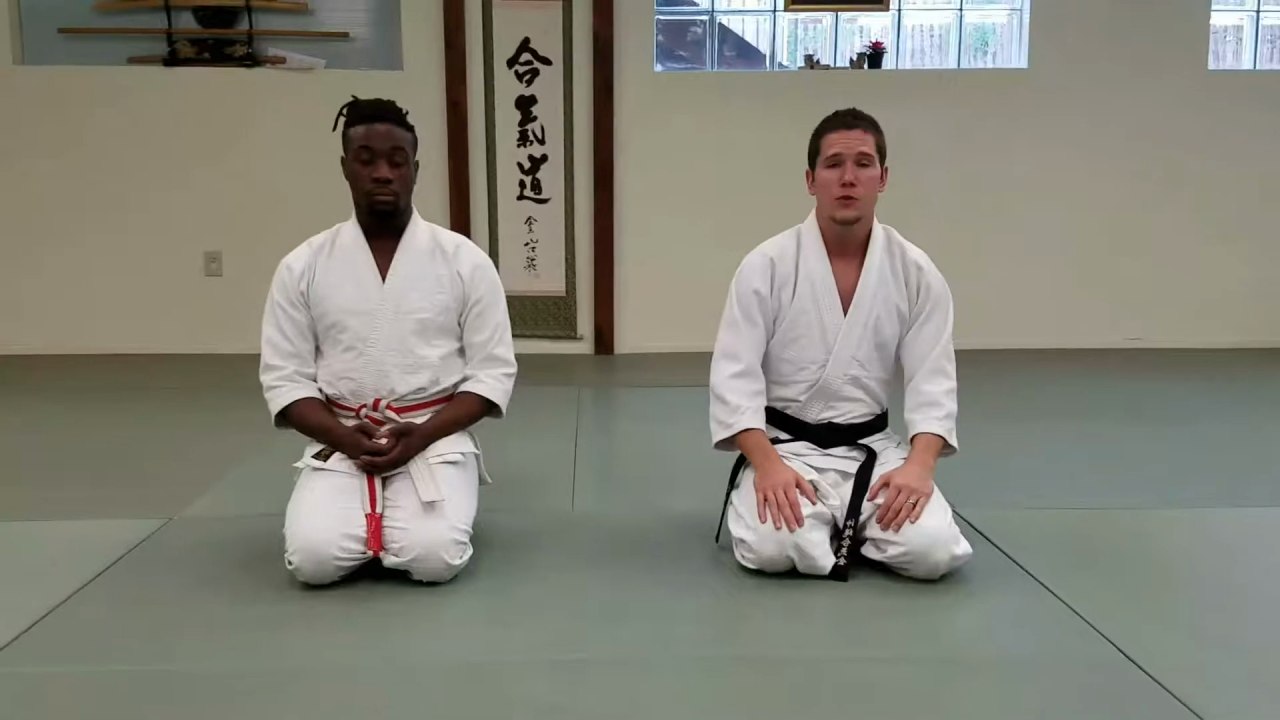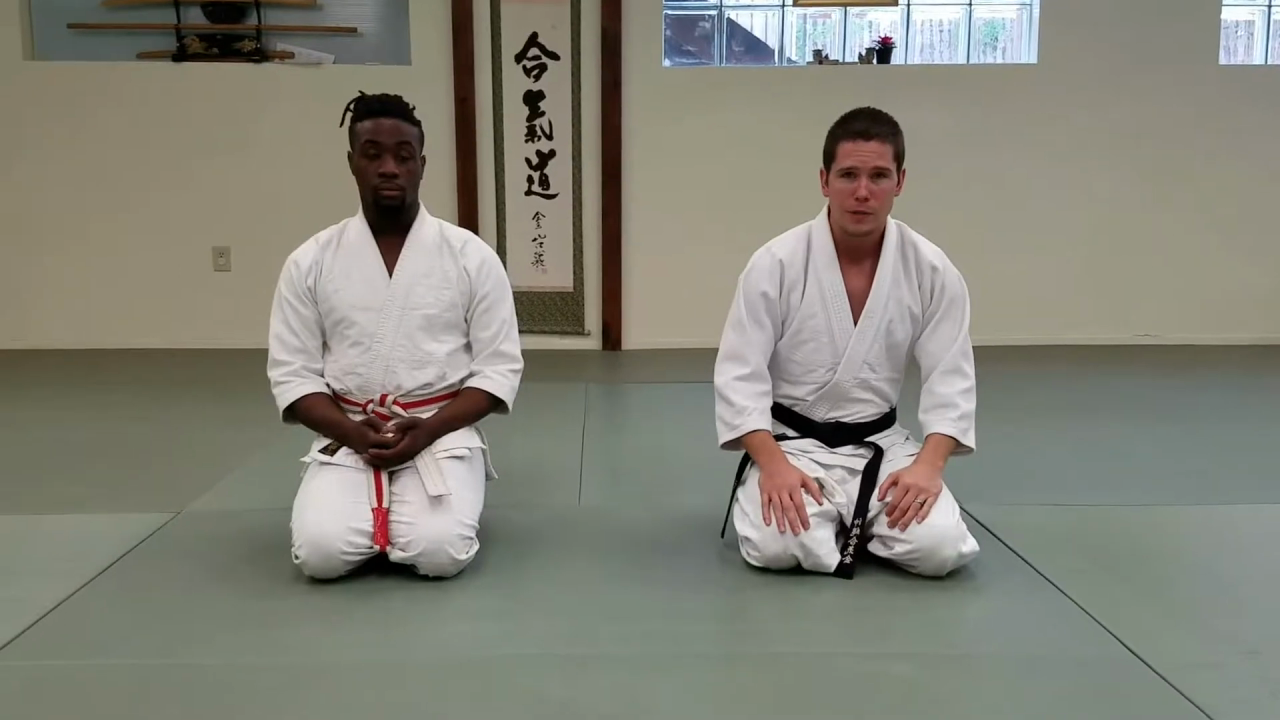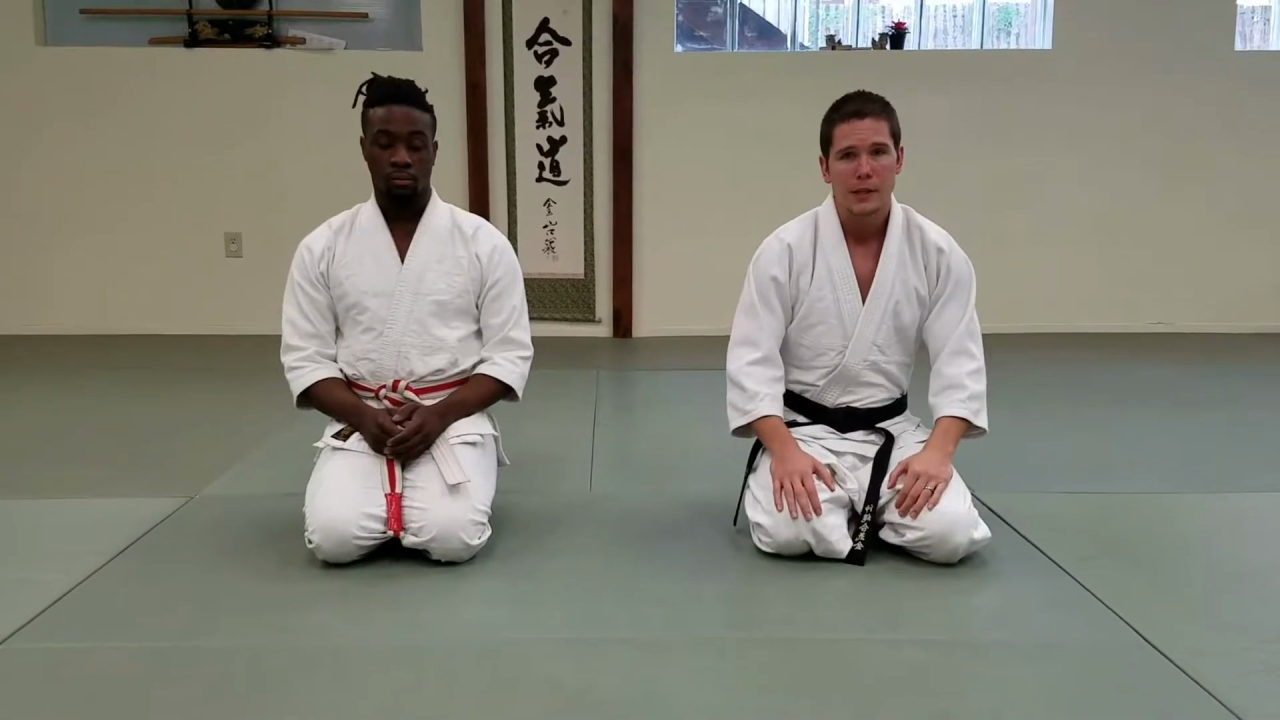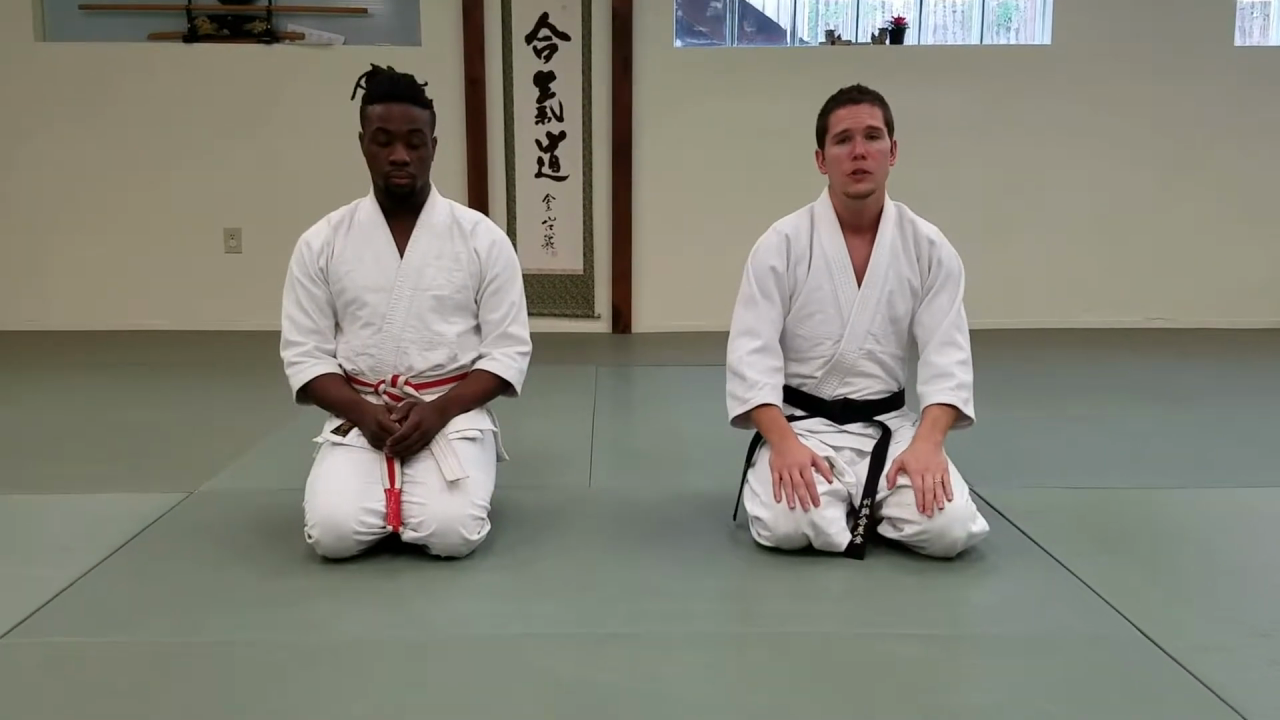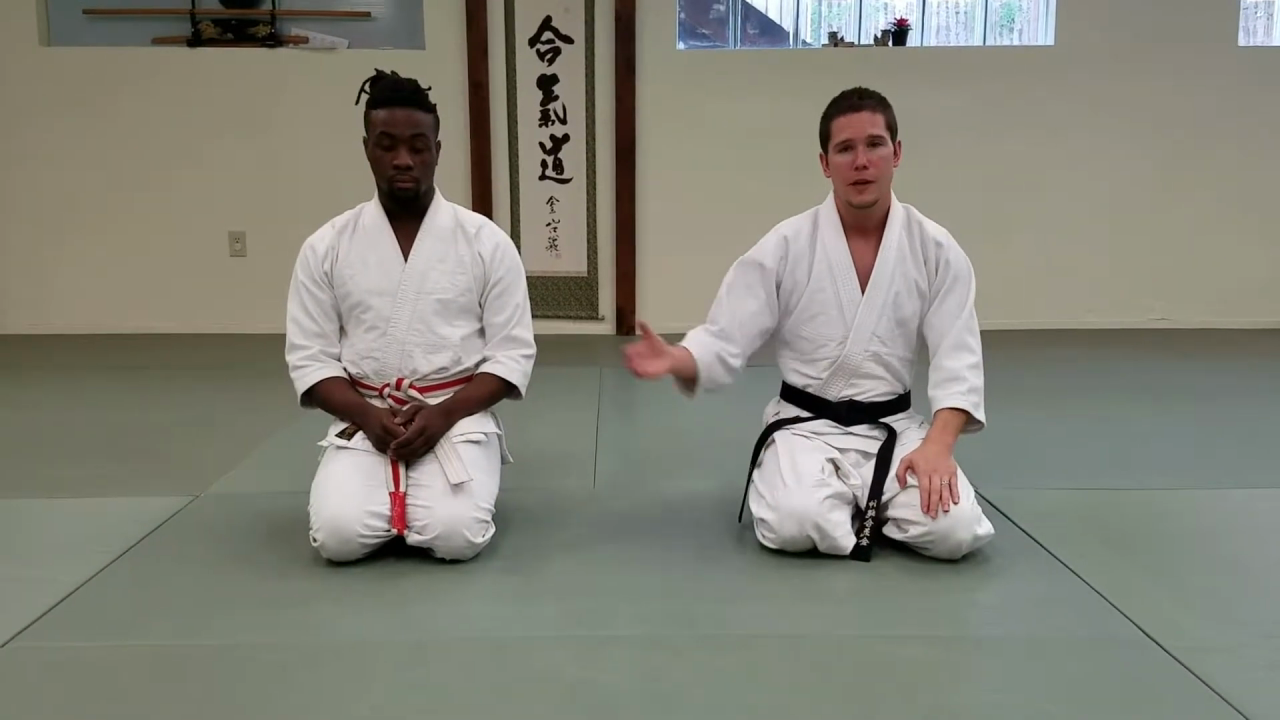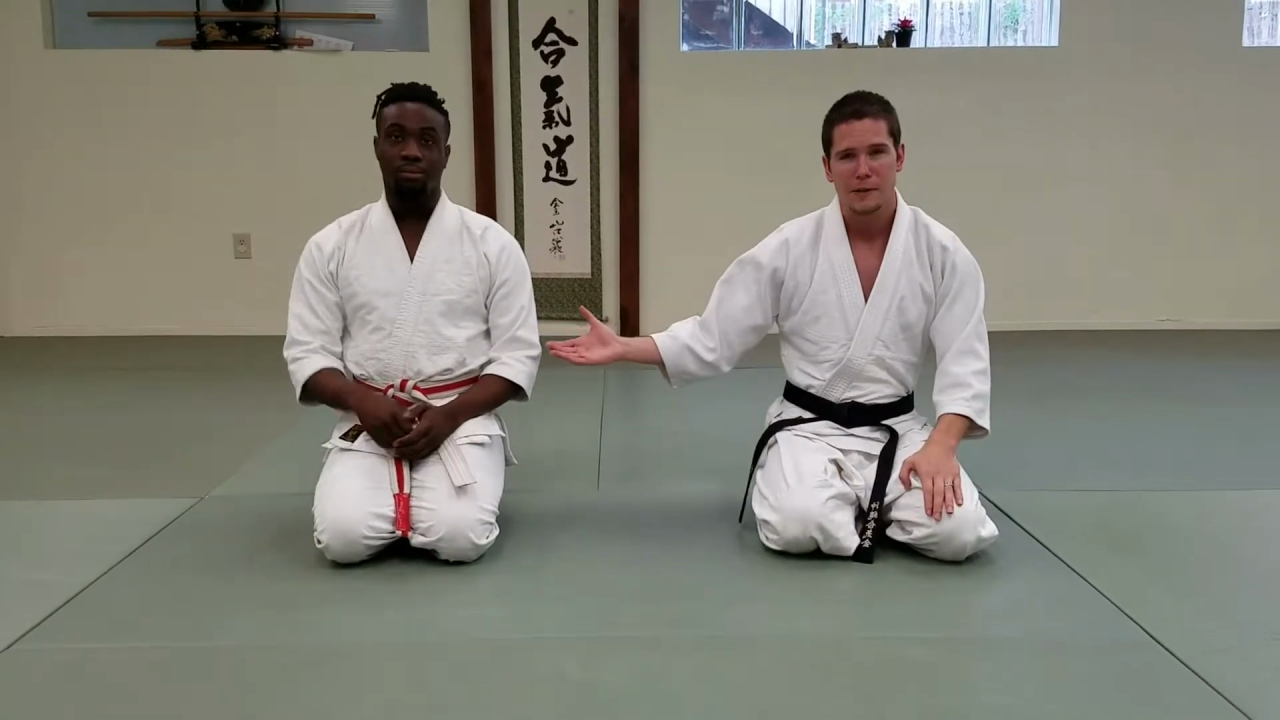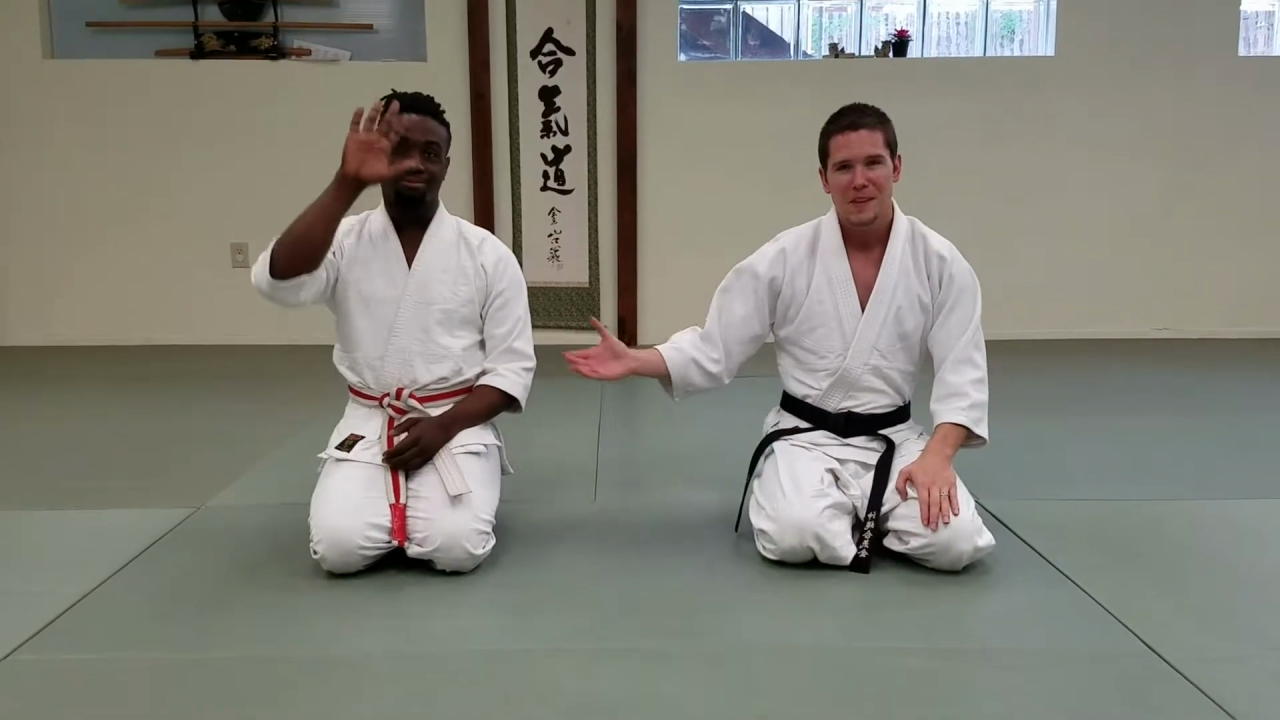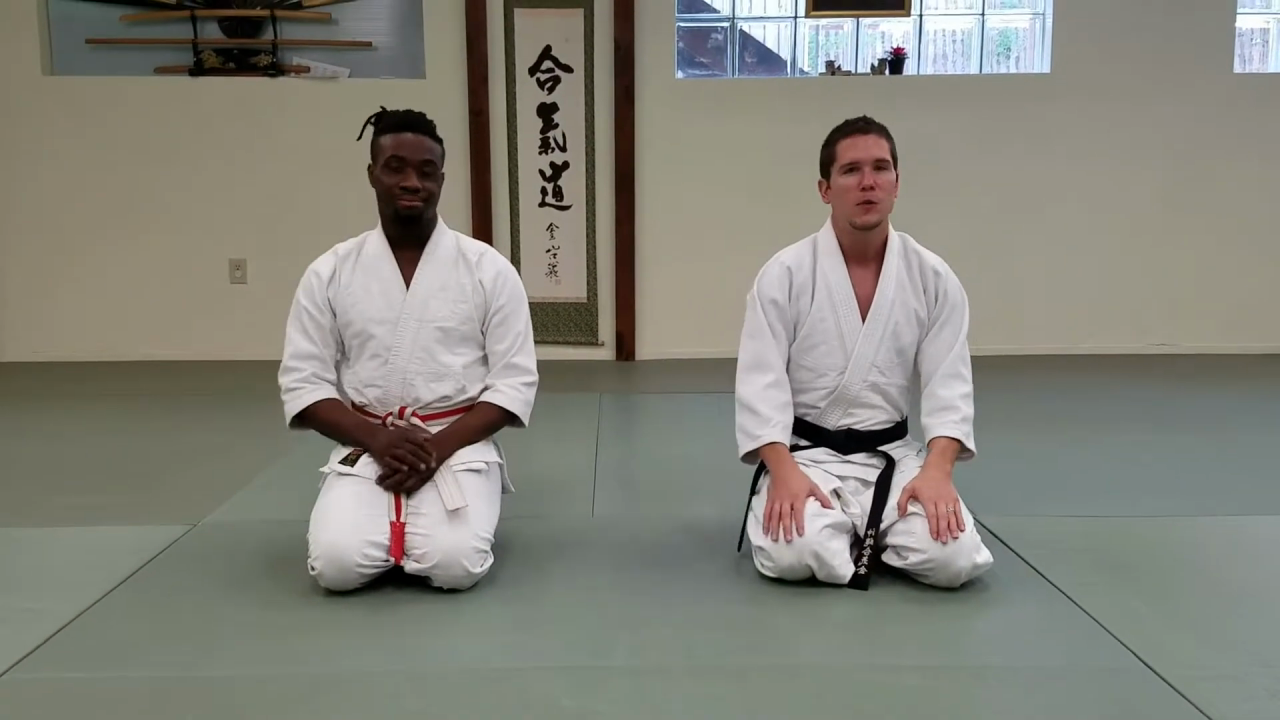
dt=0.5s
person 1, frame 1
left shoulder: (464, 260)
right shoulder: (303, 266)
left elbow: (492, 371)
right elbow: (284, 377)
left wrist: (422, 434)
right wrist: (345, 437)
left hip: (435, 437)
right hip: (340, 442)
left knee: (432, 556)
right knee: (314, 558)
left ankle: (401, 517)
right ankle: (371, 519)
person 1, frame 2
left shoulder: (471, 256)
right shoulder: (310, 262)
left elbow: (499, 368)
right elbow: (292, 373)
left wrist: (428, 430)
right wrist: (351, 432)
left hip: (442, 432)
right hip: (346, 437)
left knee: (439, 551)
right knee: (321, 553)
left ankle: (413, 511)
right ankle: (376, 516)
person 1, frame 3
left shoulder: (483, 242)
right shoulder: (322, 247)
left elbow: (509, 354)
right elbow: (305, 358)
left wrist: (438, 415)
right wrist: (365, 417)
left hip: (453, 419)
right hip: (360, 422)
left knee: (452, 537)
right knee: (334, 537)
left ankle: (424, 495)
right ankle: (391, 499)
person 1, frame 4
left shoulder: (482, 238)
right shoulder: (322, 242)
left elbow: (508, 350)
right elbow: (305, 353)
left wrist: (438, 411)
right wrist: (364, 413)
left hip: (453, 413)
right hip: (360, 416)
left knee: (450, 531)
right knee: (334, 532)
left ankle: (419, 492)
right ankle: (391, 494)
person 1, frame 5
left shoulder: (485, 242)
right shoulder: (326, 247)
left elbow: (511, 353)
right elbow: (310, 357)
left wrist: (443, 414)
right wrist: (368, 416)
left hip: (456, 416)
right hip: (365, 419)
left knee: (456, 535)
right knee: (339, 536)
left ankle: (430, 492)
right ankle: (396, 495)
person 1, frame 6
left shoulder: (492, 243)
right shoulder: (331, 245)
left elbow: (519, 354)
right elbow: (306, 353)
left wrist: (449, 416)
right wrist: (362, 404)
left hip: (461, 416)
right hip: (371, 420)
left knee: (460, 537)
right knee: (343, 538)
left ankle: (435, 492)
right ankle: (404, 497)
person 1, frame 7
left shoulder: (487, 255)
right shoulder: (338, 240)
left elbow: (511, 365)
right elbow: (277, 281)
left wrist: (443, 426)
right wrist: (346, 184)
left hip: (456, 425)
right hip: (367, 425)
left knee: (455, 547)
right knee: (339, 548)
left ankle: (439, 499)
right ankle: (393, 505)
person 1, frame 8
left shoulder: (489, 269)
right shoulder: (330, 272)
left elbow: (515, 381)
right elbow: (302, 382)
left wrist: (440, 446)
right wrist: (376, 439)
left hip: (457, 444)
right hip: (367, 446)
left knee: (455, 564)
right knee: (337, 565)
right ankle: (400, 523)
person 2, frame 1
left shoulder: (916, 271)
right shoulder: (766, 264)
left elbow: (933, 379)
right elbow: (734, 376)
left wrist: (919, 465)
right wrist: (767, 465)
left hip: (872, 448)
right hip: (784, 447)
left knee: (931, 551)
right knee: (772, 548)
left ankle: (846, 525)
person 2, frame 2
left shoulder: (932, 270)
right shoulder: (775, 262)
left elbow: (951, 379)
right elbow: (739, 375)
left wrist: (929, 464)
right wrist: (773, 465)
left hip: (881, 445)
right hip: (791, 442)
left knee: (939, 547)
right knee: (776, 545)
left ankle: (849, 523)
right ankle: (831, 520)
person 2, frame 3
left shoulder: (938, 253)
right shoulder: (784, 249)
left elbow: (960, 362)
right elbow: (751, 362)
left wrist: (938, 451)
right wrist: (784, 451)
left hip: (892, 430)
right hip: (804, 429)
left knee: (950, 534)
right knee: (789, 533)
left ankle: (863, 507)
right ankle: (842, 505)
person 2, frame 4
left shoulder: (928, 247)
right shoulder: (782, 243)
left elbow: (947, 356)
right elbow: (752, 354)
left wrist: (927, 443)
right wrist: (783, 442)
left hip: (889, 425)
right hip: (801, 424)
left knee: (949, 528)
right knee: (788, 524)
left ankle: (860, 502)
right ankle: (836, 497)
person 2, frame 5
left shoulder: (936, 249)
right shoulder: (784, 246)
left elbow: (959, 358)
right elbow: (723, 341)
left wrist: (937, 446)
right wrist: (672, 359)
left hip: (893, 428)
right hip: (807, 427)
left knee: (957, 532)
right knee: (795, 527)
left ankle: (873, 505)
person 2, frame 6
left shoulder: (942, 253)
right shoulder: (789, 247)
left elbow: (965, 362)
right elbow: (712, 338)
left wrist: (940, 447)
right wrist: (620, 347)
left hip: (898, 429)
right hip: (809, 427)
left knee: (958, 532)
right knee: (798, 525)
left ankle: (865, 504)
right ankle: (857, 504)
person 2, frame 7
left shoulder: (942, 263)
right shoulder: (784, 258)
left elbow: (963, 371)
right elbow: (713, 346)
left wrist: (938, 457)
right wrist: (634, 361)
left hip: (894, 438)
right hip: (804, 436)
left knee: (955, 544)
right knee: (791, 536)
left ankle: (860, 518)
right ankle: (845, 515)
person 2, frame 8
left shoulder: (932, 277)
right shoulder: (784, 273)
left elbow: (949, 386)
right elbow: (760, 384)
left wrist: (936, 471)
right wrist: (784, 472)
left hip: (893, 455)
right hip: (807, 455)
left knee: (952, 558)
right knee: (792, 554)
left ankle: (864, 533)
right ankle: (849, 532)
